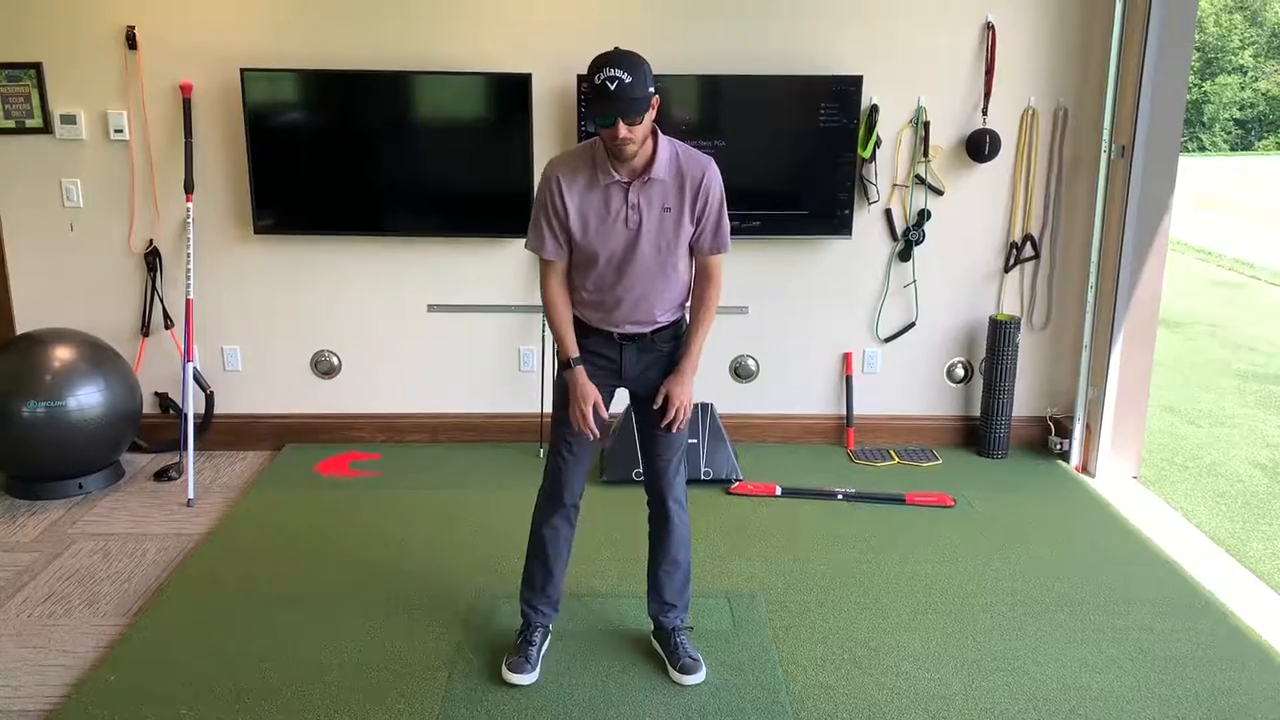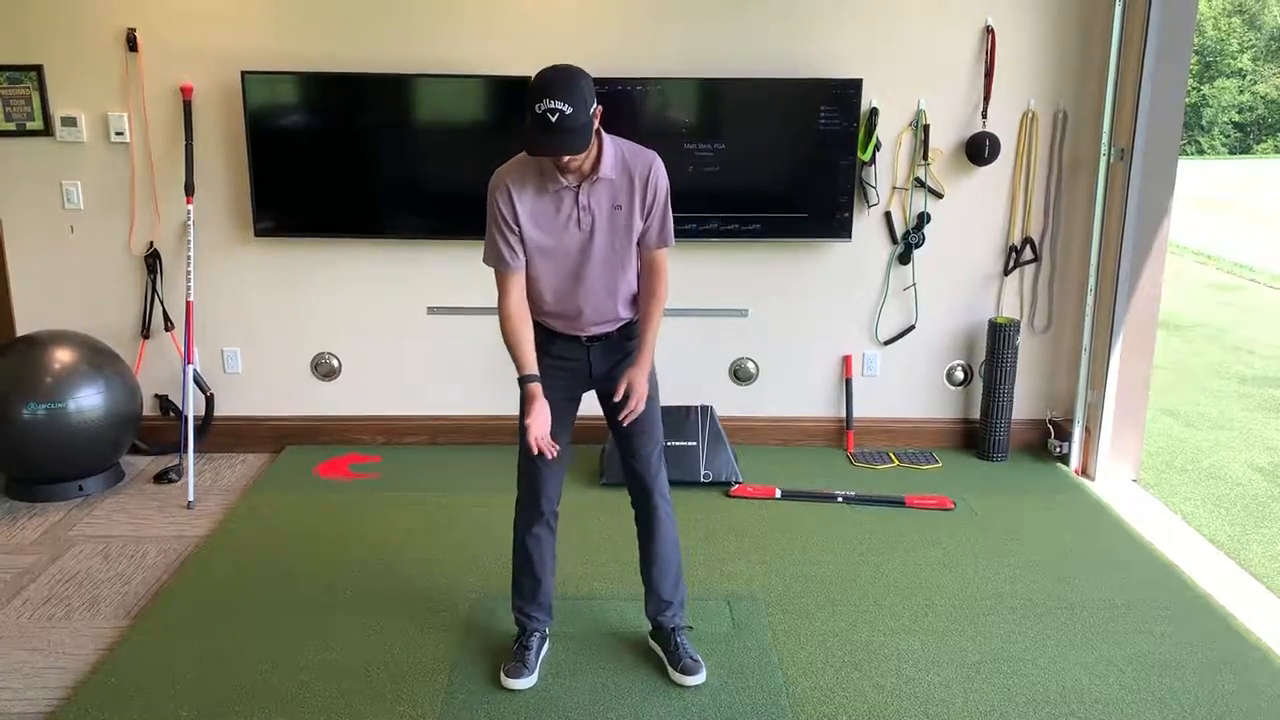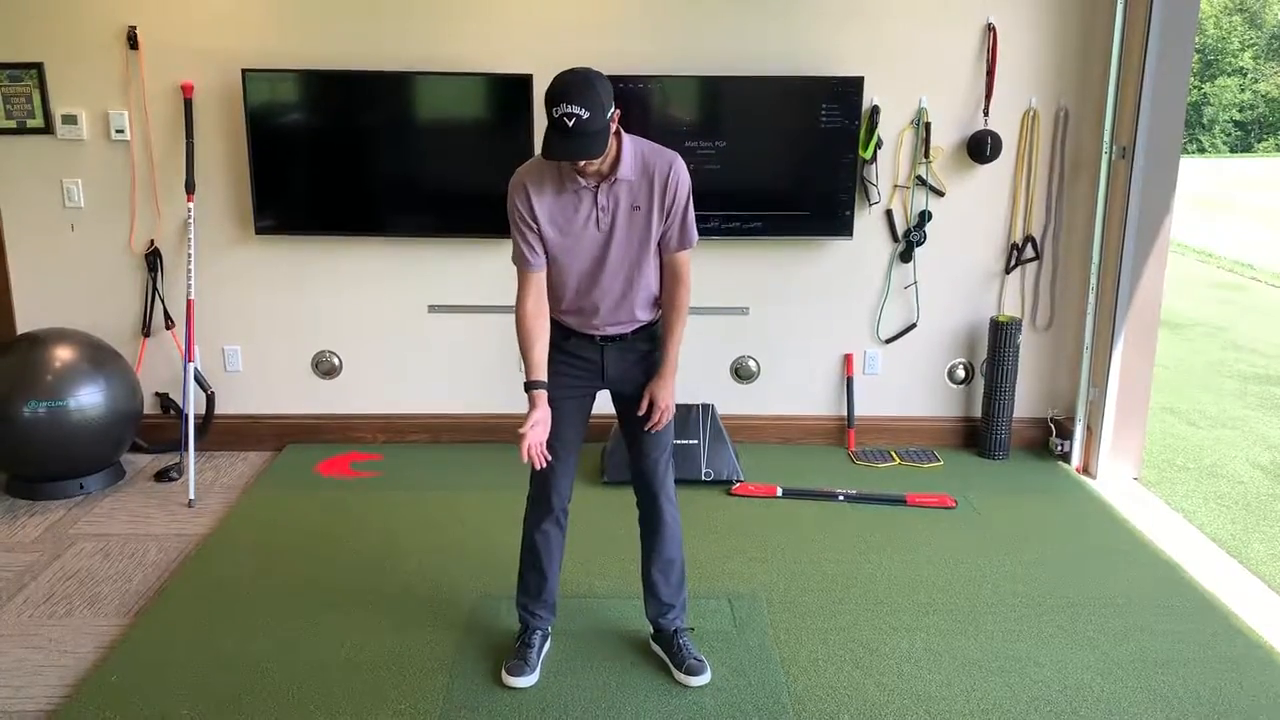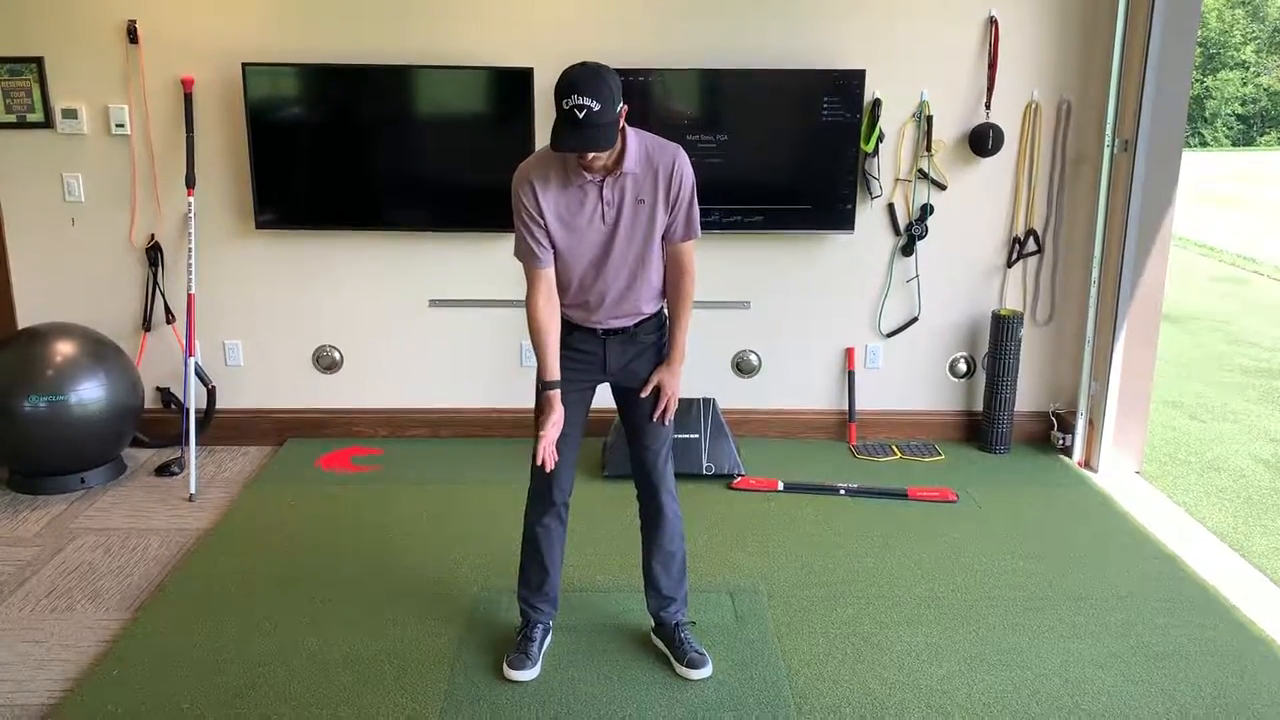
dt=0.4s
person 1, frame 1
left shoulder: (698, 173)
right shoulder: (562, 175)
left elbow: (709, 275)
right elbow: (554, 275)
left wrist: (687, 370)
right wrist: (573, 368)
left hip: (662, 347)
right hip: (590, 345)
left knee: (667, 494)
right knee: (560, 491)
left ankle: (670, 625)
right ankle: (535, 623)
person 1, frame 2
left shoulder: (644, 169)
right shoulder: (509, 185)
left elbow: (655, 269)
right elbow: (512, 293)
left wrist: (643, 363)
right wrist: (533, 390)
left hip: (624, 344)
right hip: (551, 349)
left knee: (651, 489)
right knee: (537, 498)
left ankle: (667, 624)
right ankle: (532, 629)
person 1, frame 3
left shoulder: (665, 170)
right shoulder: (530, 185)
left elbow: (677, 275)
right elbow: (532, 292)
left wrist: (667, 372)
right wrist: (538, 394)
left hip: (641, 345)
right hip: (568, 348)
left knee: (657, 492)
right knee: (548, 496)
left ankle: (668, 626)
right ankle: (534, 627)
person 1, frame 4
left shoulder: (669, 164)
right shoulder: (533, 179)
left elbow: (681, 265)
right elbow: (541, 287)
left wrist: (675, 360)
right wrist: (552, 392)
left hip: (643, 339)
right hip: (570, 340)
left knee: (658, 486)
right knee: (548, 489)
left ankle: (670, 620)
right ankle: (536, 621)
